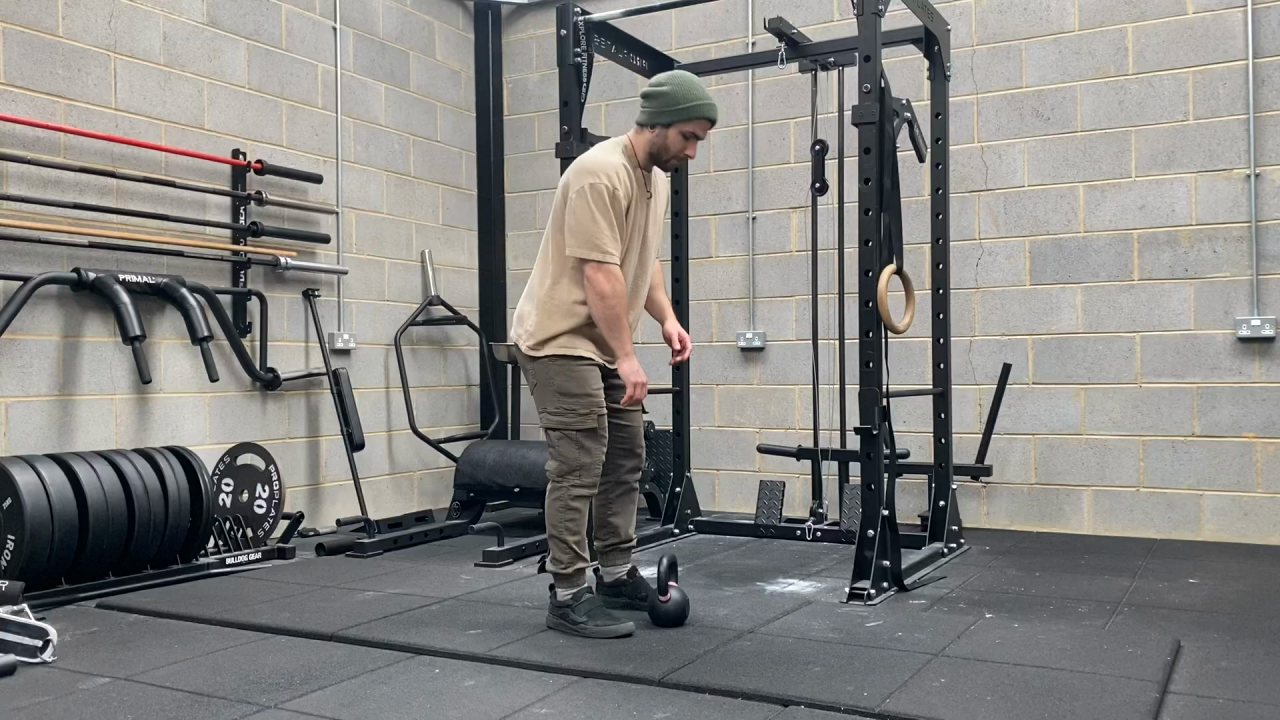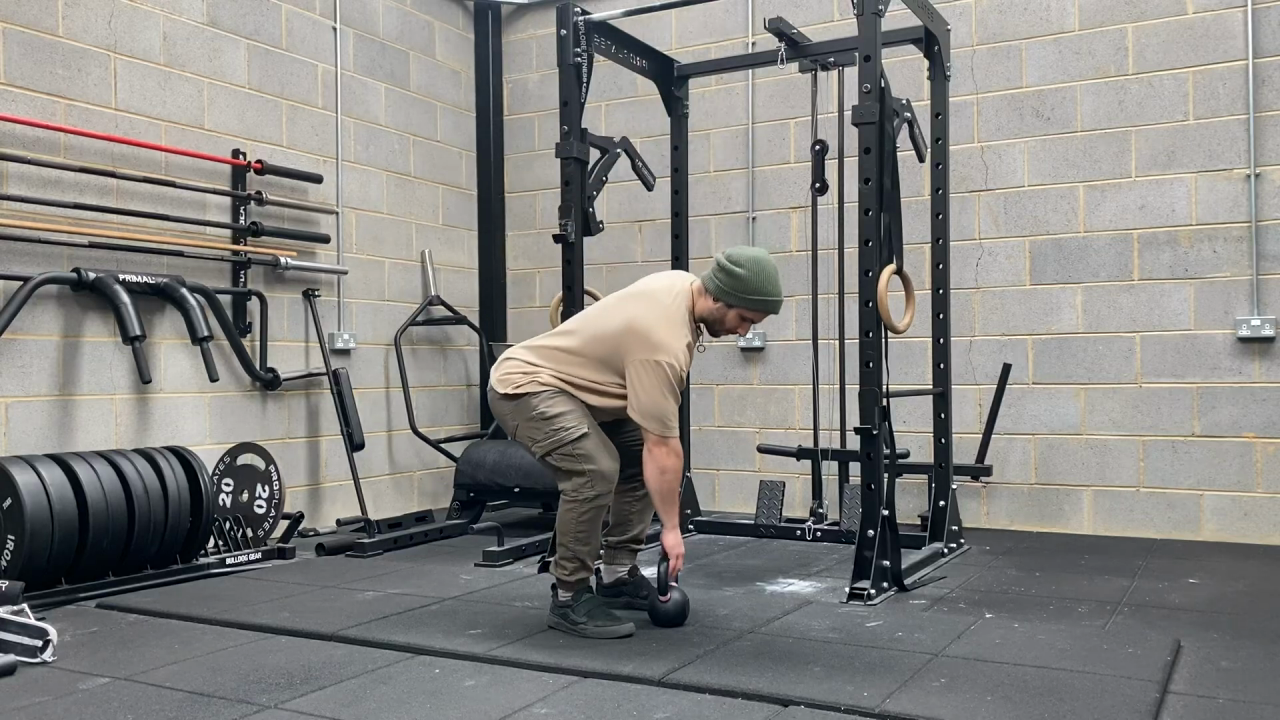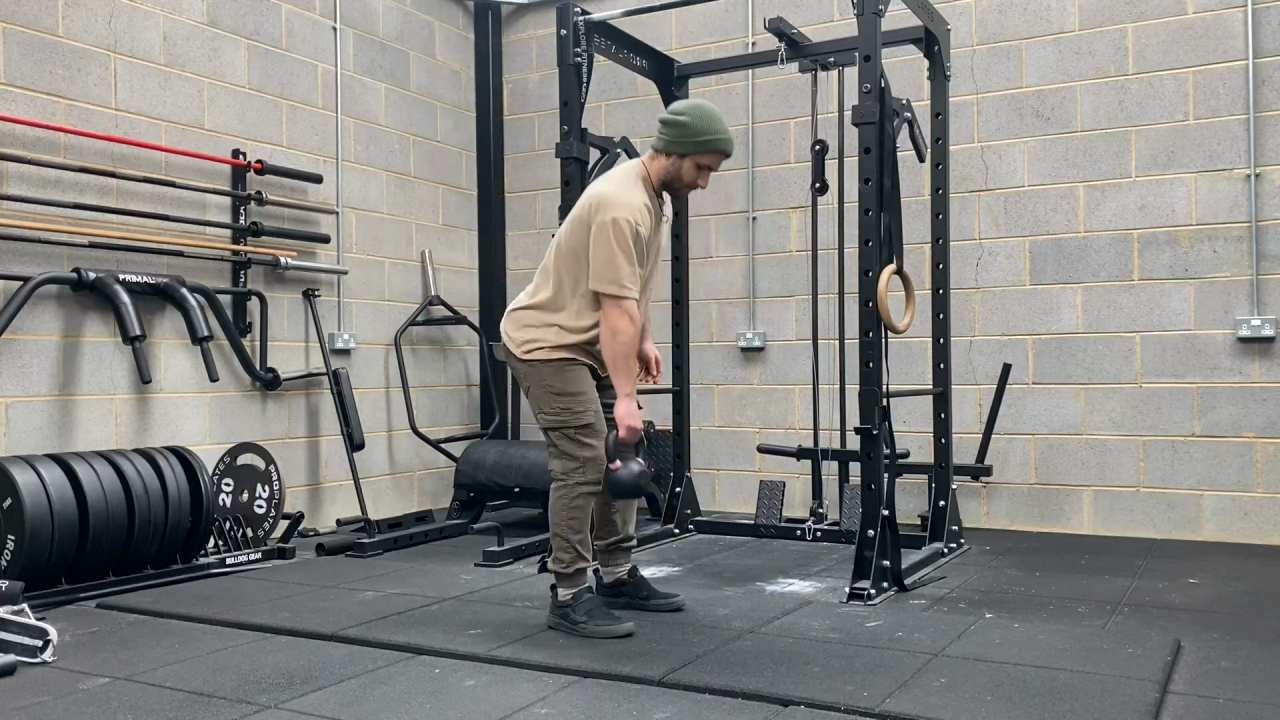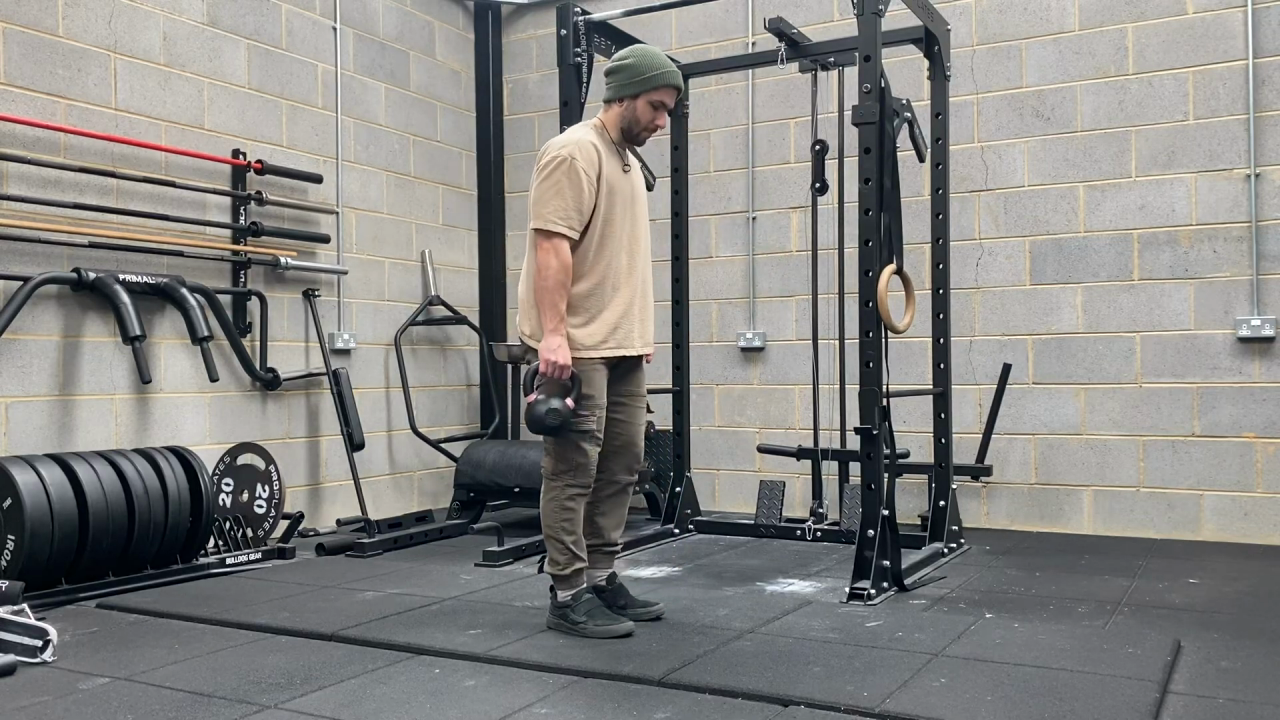
dt=0.7s
person 1, frame 1
left shoulder: (655, 179)
right shoulder: (602, 173)
right elbow: (599, 275)
left wrist: (668, 319)
right wrist: (627, 358)
left hip: (601, 341)
right hip: (561, 339)
left knee: (626, 460)
right knee: (578, 464)
left ankle: (616, 575)
right ankle: (567, 595)
person 1, frame 2
left shoulder: (683, 286)
right shoulder: (662, 344)
right elbow: (663, 447)
right wrist: (671, 528)
left hip: (570, 381)
right hip: (524, 385)
left knee: (644, 463)
right knee: (595, 470)
left ankle: (616, 575)
right ankle: (570, 596)
person 1, frame 3
left shoulder: (654, 194)
right shoulder: (623, 204)
right elbow: (616, 310)
left wrist: (642, 342)
right wrist: (626, 400)
left hip: (590, 342)
right hip: (549, 342)
right knee: (582, 463)
left ankle: (616, 577)
right ankle: (569, 596)
person 1, frame 4
left shoulder: (626, 161)
right shoulder: (575, 153)
right elbow: (553, 247)
left wrist: (636, 331)
right wrist: (553, 334)
left hip: (622, 345)
right hip: (574, 346)
left knee: (622, 465)
right knee: (573, 469)
left ankle: (598, 578)
right ankle: (568, 595)
